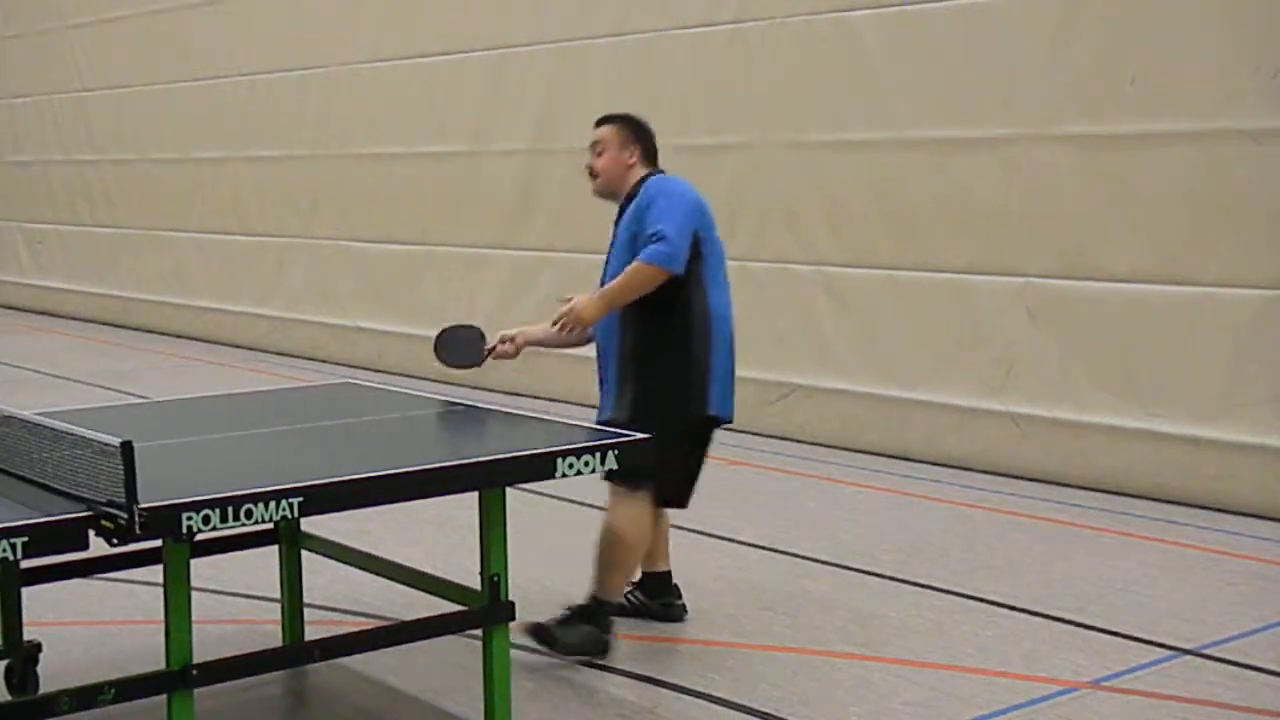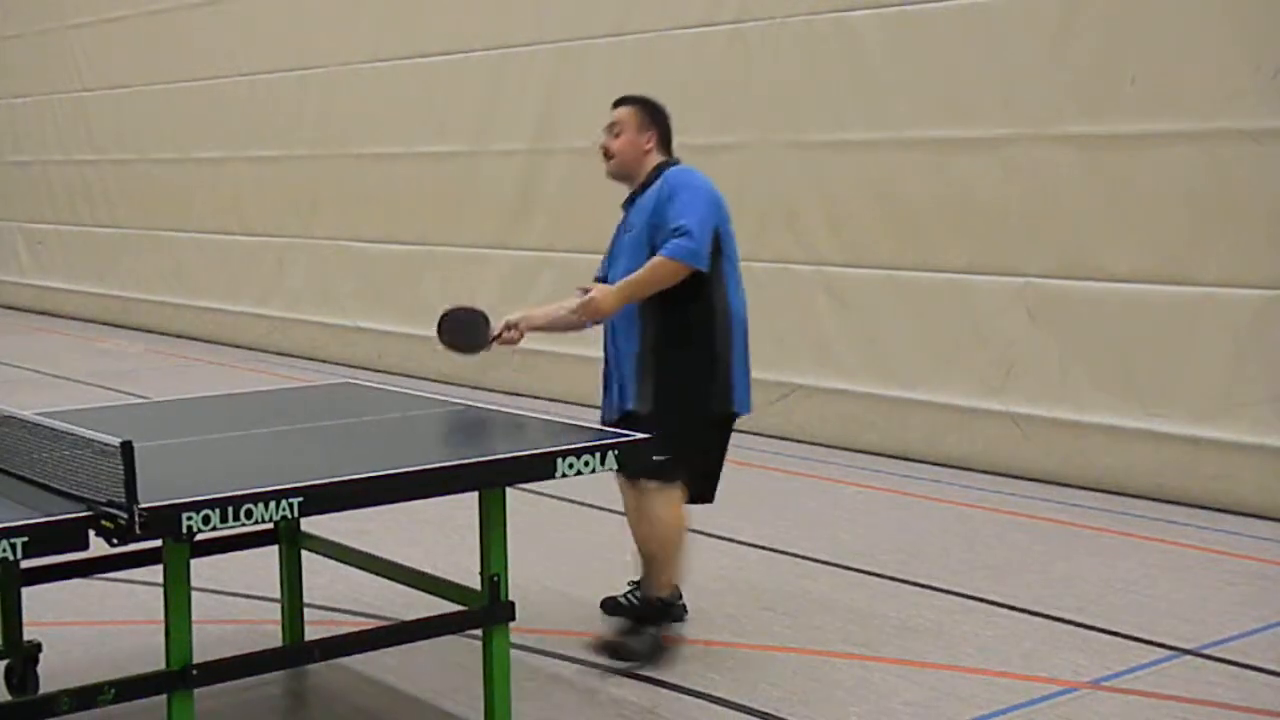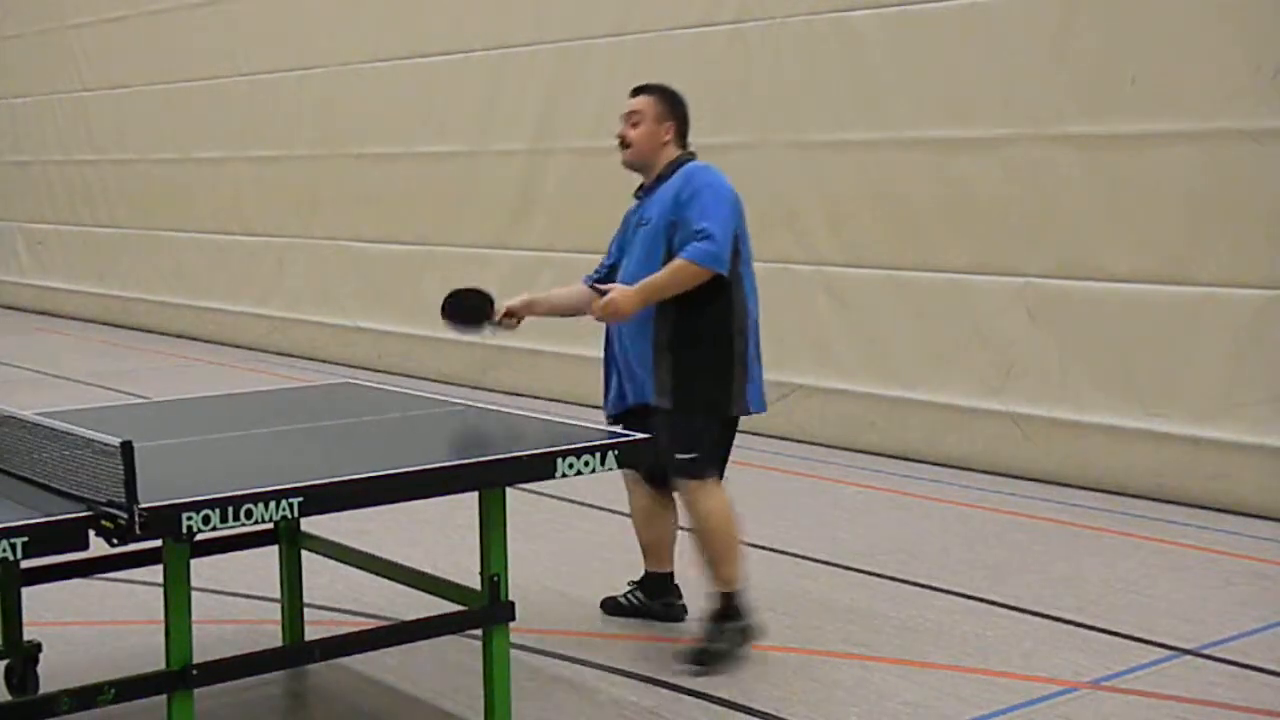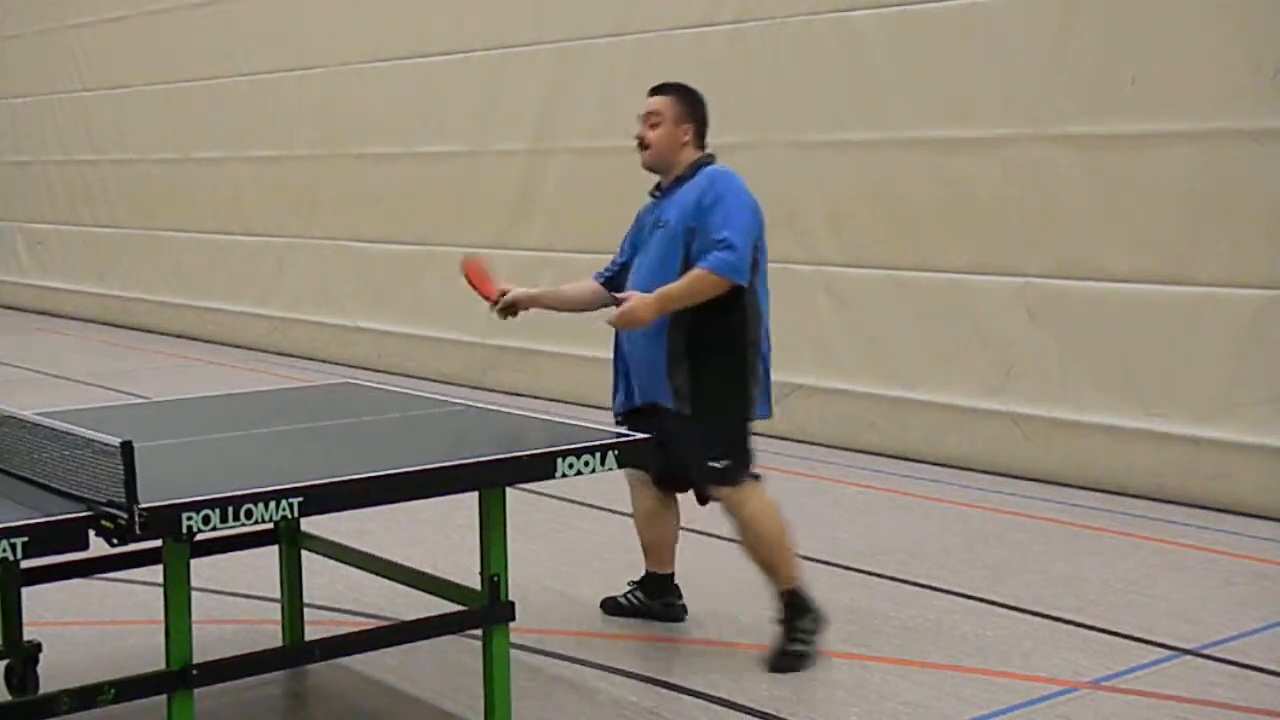
dt=0.1s
person 1, frame 1
left shoulder: (665, 193)
right shoulder: (632, 218)
left elbow: (664, 259)
right elbow: (592, 319)
left wrist: (601, 303)
right wrist: (525, 337)
left hip: (671, 378)
right hip: (640, 379)
left knee: (631, 486)
right knee: (632, 482)
left ankle: (594, 615)
right ankle: (657, 588)
person 1, frame 2
left shoulder: (682, 185)
right shoulder: (636, 211)
left elbow: (686, 253)
right elbow: (605, 307)
left wrist: (620, 294)
right wrist: (530, 321)
left hip: (689, 373)
right hip: (650, 373)
left knee: (659, 483)
right knee: (640, 477)
left ankle: (652, 614)
right ankle: (657, 590)
person 1, frame 3
left shoulder: (700, 183)
right shoulder: (644, 203)
left elbow: (707, 256)
right elbow: (599, 288)
left wrist: (638, 295)
right wrist: (530, 305)
left hip: (698, 368)
right hip: (646, 373)
left knee: (695, 482)
right knee: (644, 475)
left ankle: (731, 612)
right ankle: (658, 587)
person 1, frame 4
left shoulder: (719, 187)
right shoulder: (655, 207)
left elbow: (727, 265)
right elbow: (610, 285)
left wrist: (655, 304)
right wrist: (538, 296)
left hip: (711, 375)
right hip: (655, 376)
left knee: (731, 487)
right knee: (649, 475)
left ankle: (798, 610)
right ankle: (659, 586)
